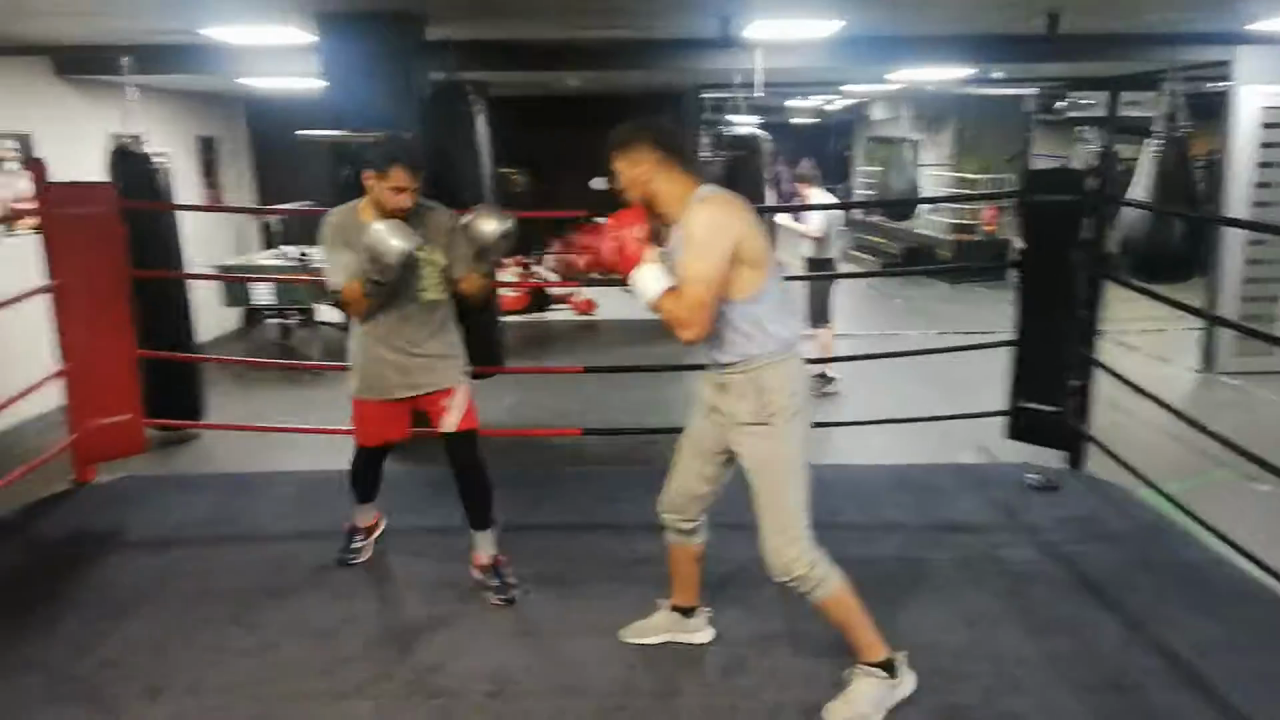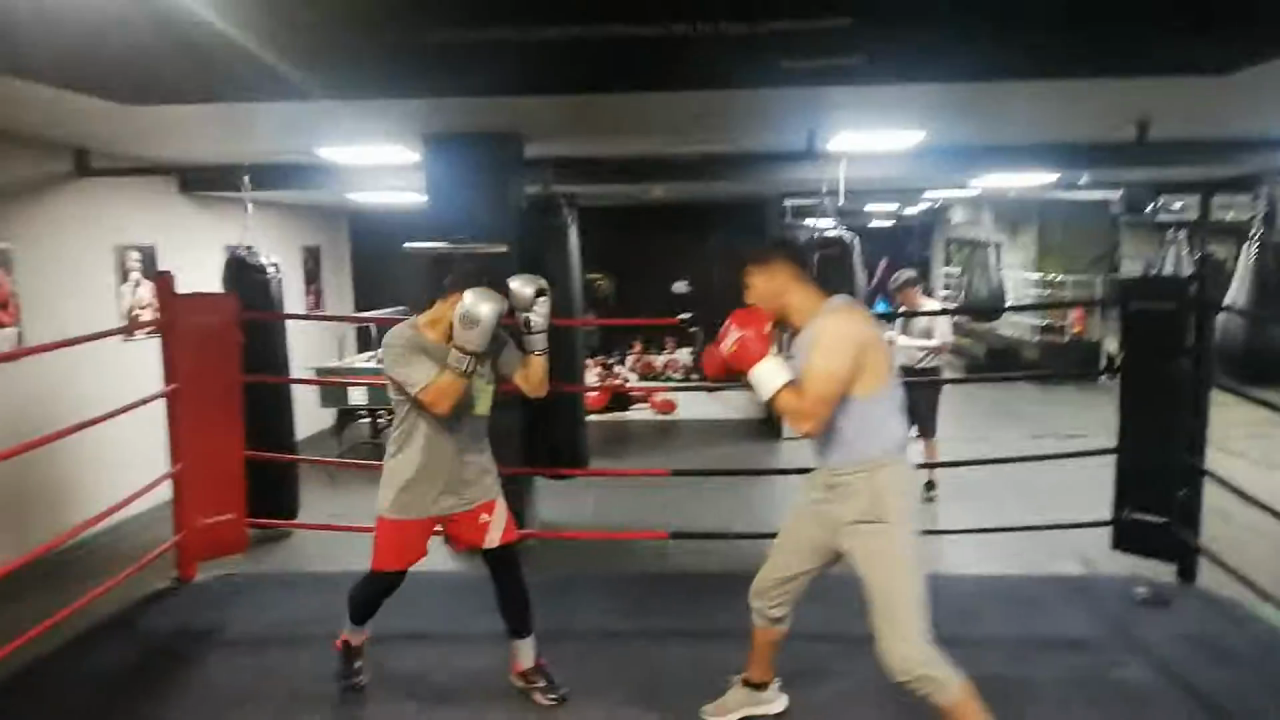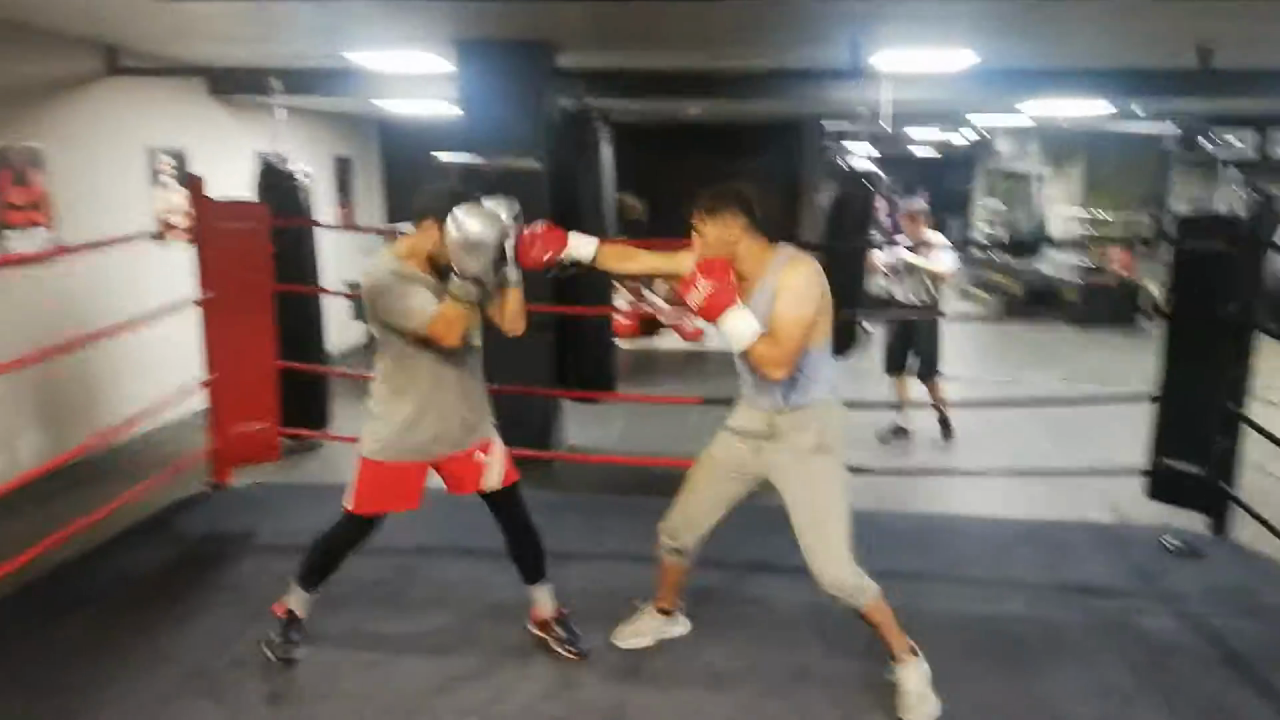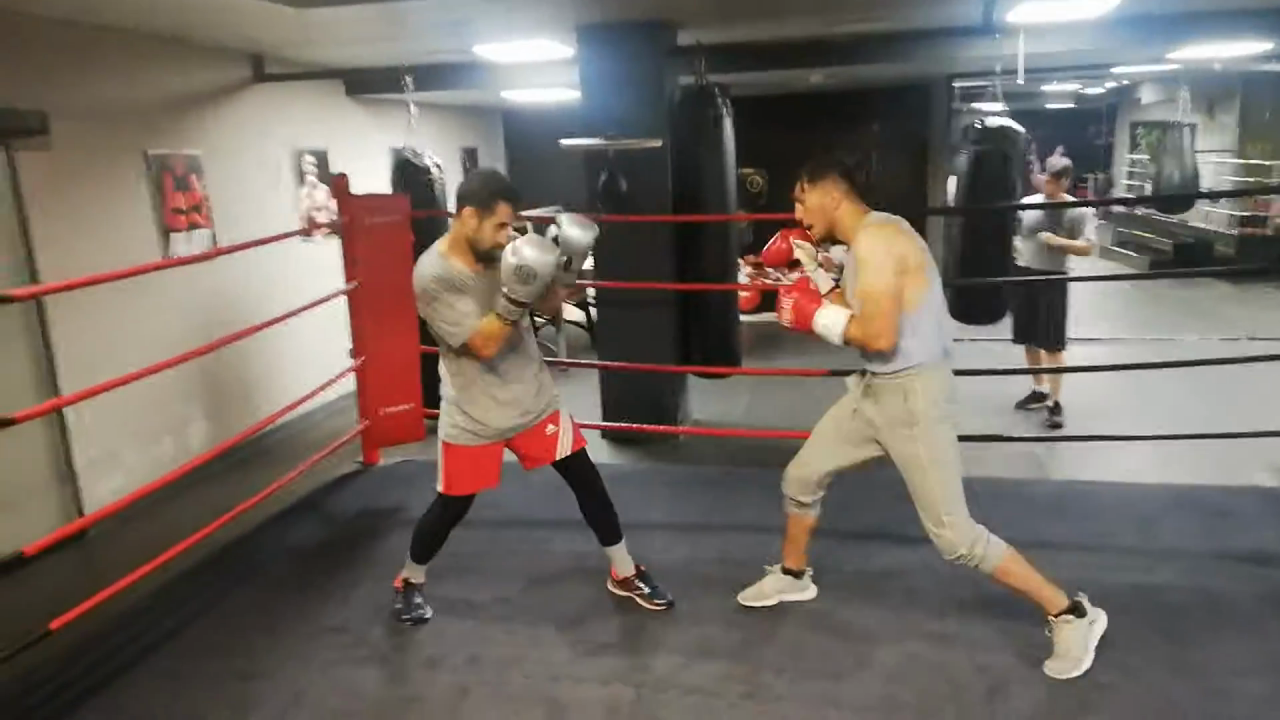
dt=0.7s
person 1, frame 1
left shoulder: (708, 219)
right shoulder: (698, 208)
left elbow: (690, 325)
left wrist: (639, 266)
right wrist: (619, 249)
left hip: (766, 390)
right hip: (722, 387)
left knee: (789, 555)
right knee: (679, 506)
left ankle: (884, 667)
right ankle: (685, 612)
person 1, frame 2
left shoulder: (839, 323)
right shoulder: (815, 326)
left elbow: (805, 418)
right elbow: (807, 395)
left wrist: (757, 359)
right wrist: (742, 354)
left hip: (876, 494)
right hip: (832, 488)
left knee: (906, 652)
right knee: (768, 590)
person 1, frame 3
left shoulder: (798, 273)
right shoulder: (718, 267)
left elbow: (778, 366)
right elbow: (637, 261)
left wrist: (725, 310)
right wrist: (565, 244)
left hip: (807, 432)
right hip: (749, 424)
left knee: (834, 570)
right knee: (679, 531)
left ankle: (908, 660)
right ankle: (666, 613)
person 1, frame 4
left shoulder: (874, 239)
right shoulder: (871, 237)
left elbow: (879, 335)
right elbow: (849, 305)
left wrist: (815, 315)
right wrist: (806, 267)
left hip: (913, 395)
right hip: (873, 390)
left knee: (954, 535)
right knee: (801, 477)
left ankle: (1071, 613)
right ankle: (792, 575)
person 2, frame 1
left shoulder: (440, 221)
right shoulder: (339, 226)
left elbow: (473, 290)
right elbow: (353, 304)
left wrist: (486, 257)
right wrist: (378, 271)
left hip: (439, 362)
right hip: (378, 369)
left knee: (465, 455)
right knee: (371, 453)
left ankle: (487, 557)
right ankle: (366, 520)
person 2, frame 2
left shoulder: (487, 334)
right shoulder: (401, 342)
left elbow: (535, 387)
right elbow: (441, 402)
left wrist: (535, 329)
right wrist: (468, 347)
left hip: (474, 481)
right hip: (412, 487)
left knee: (507, 566)
right knee: (384, 577)
left ankle: (527, 664)
right ankle: (352, 640)
person 2, frame 3
left shoulder: (463, 266)
right shoulder: (385, 276)
left elbow: (514, 325)
right elbow: (448, 334)
left wrist: (507, 260)
right wrist: (470, 271)
left hip: (466, 421)
right hip: (399, 431)
left knee: (513, 512)
right knee: (356, 526)
left ankle: (546, 613)
right ankle: (292, 608)
person 2, frame 4
left shoulder: (508, 251)
right shoulder: (432, 276)
left elbow: (549, 305)
right elbow: (486, 345)
left wrist: (566, 264)
right wrist: (517, 295)
left hip: (532, 398)
right hip: (473, 414)
left knee: (586, 478)
right knee: (451, 506)
left ankle: (624, 573)
right ankle: (410, 580)
person 3, frame 1
left shoulder: (820, 204)
right shoulder: (828, 201)
left elbow: (814, 232)
left wrist: (786, 222)
left hip: (820, 266)
right hip: (822, 264)
left knee: (819, 321)
right knee: (821, 319)
left ankle: (827, 375)
right ankle: (826, 370)
person 3, frame 2
left shoulder: (935, 311)
right shoulder: (904, 312)
left elbow: (945, 343)
left wrist: (910, 342)
right wrist: (892, 337)
left hip: (927, 376)
right hip: (906, 374)
left knee: (927, 431)
left ankle: (931, 480)
person 3, frame 3
left shoulder: (940, 244)
right shoulder: (898, 243)
left elbow: (944, 273)
right elbow: (881, 268)
left wrist: (914, 259)
right wrist: (874, 259)
left hip: (925, 313)
left knee: (927, 372)
right knee: (896, 370)
left ankle: (943, 412)
right ankle: (901, 422)
person 3, frame 4
left shoulder: (1078, 210)
right shoulder: (1027, 203)
left elbow: (1087, 247)
left wrist: (1057, 241)
left hip: (1052, 281)
right hip: (1023, 277)
left knee: (1053, 345)
right knee: (1029, 341)
left ankle: (1054, 402)
right ankle: (1040, 390)
